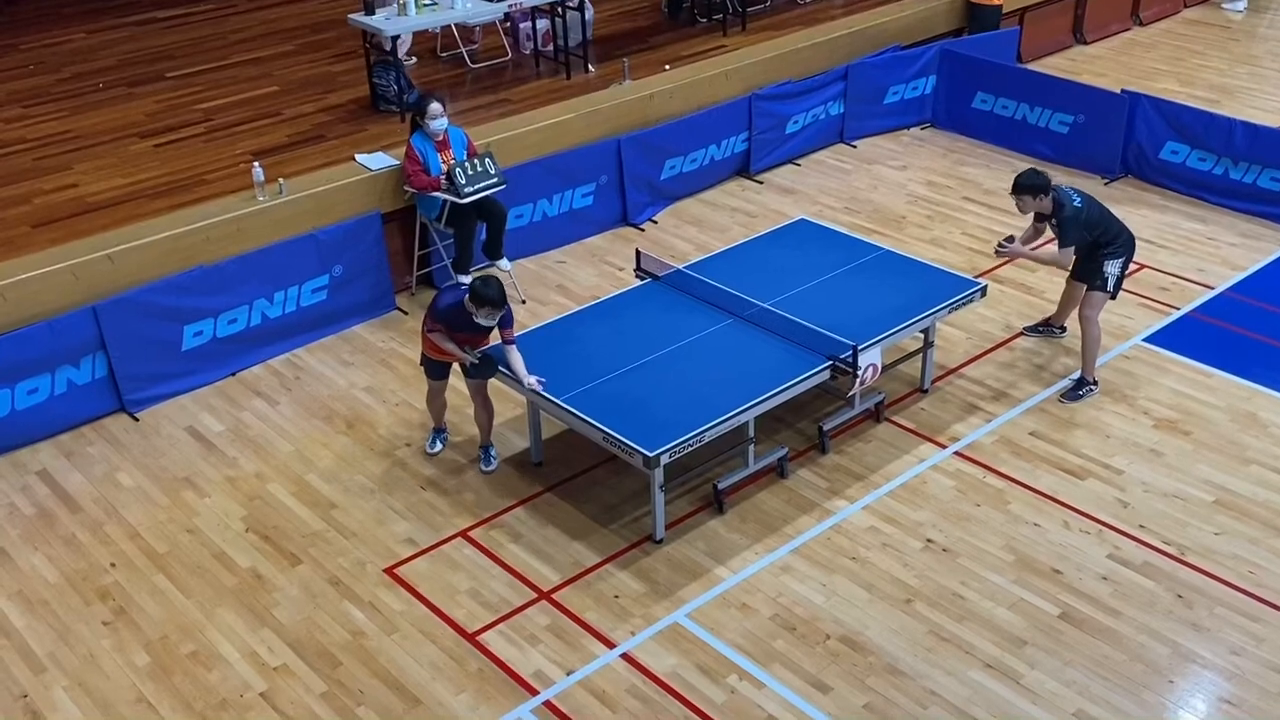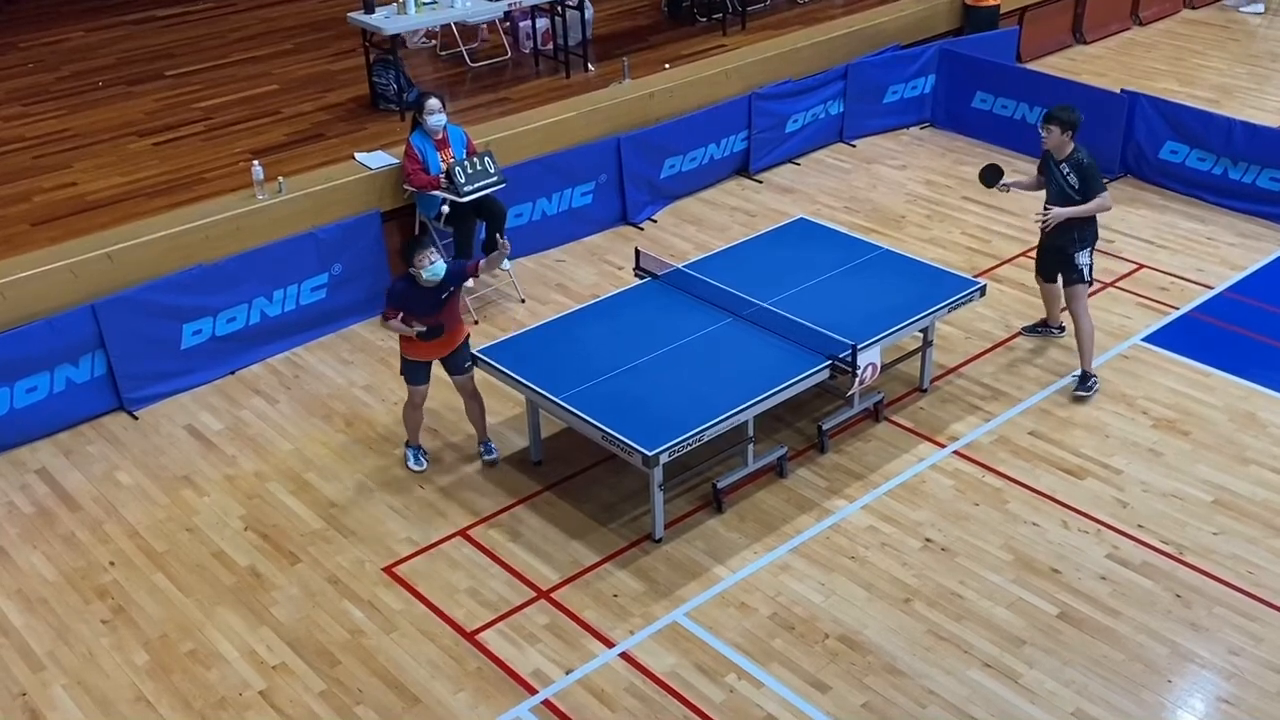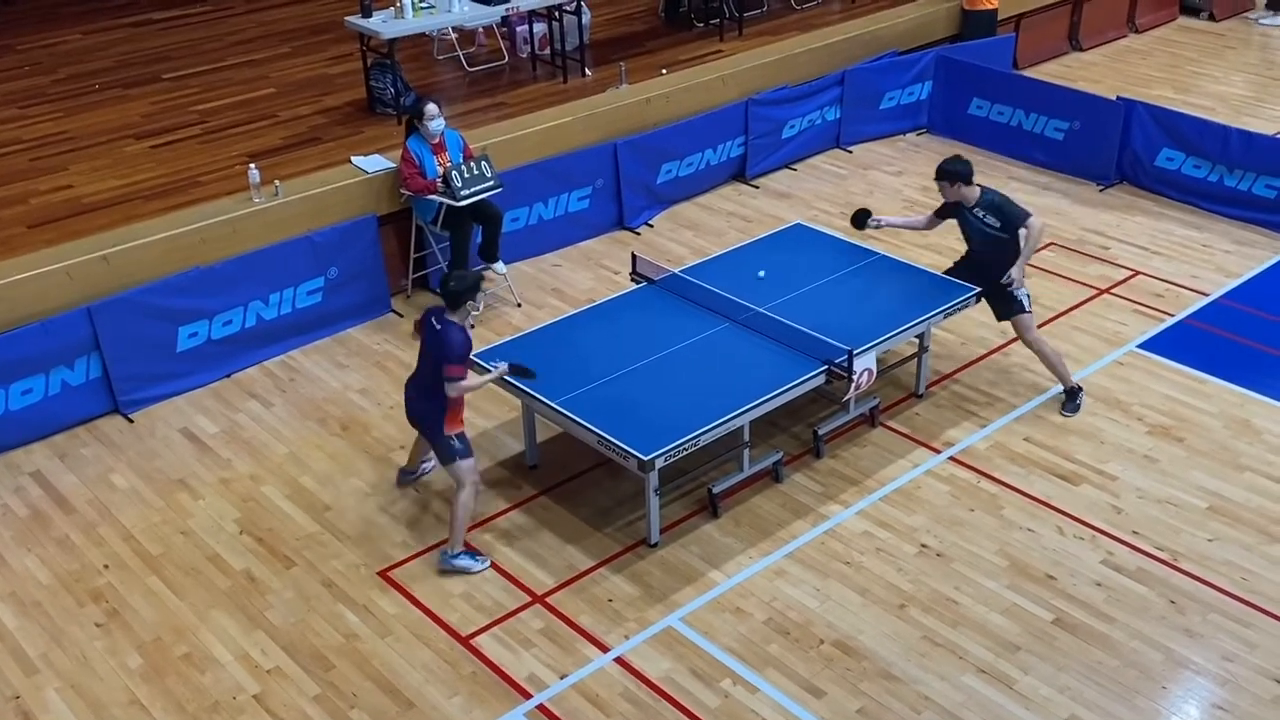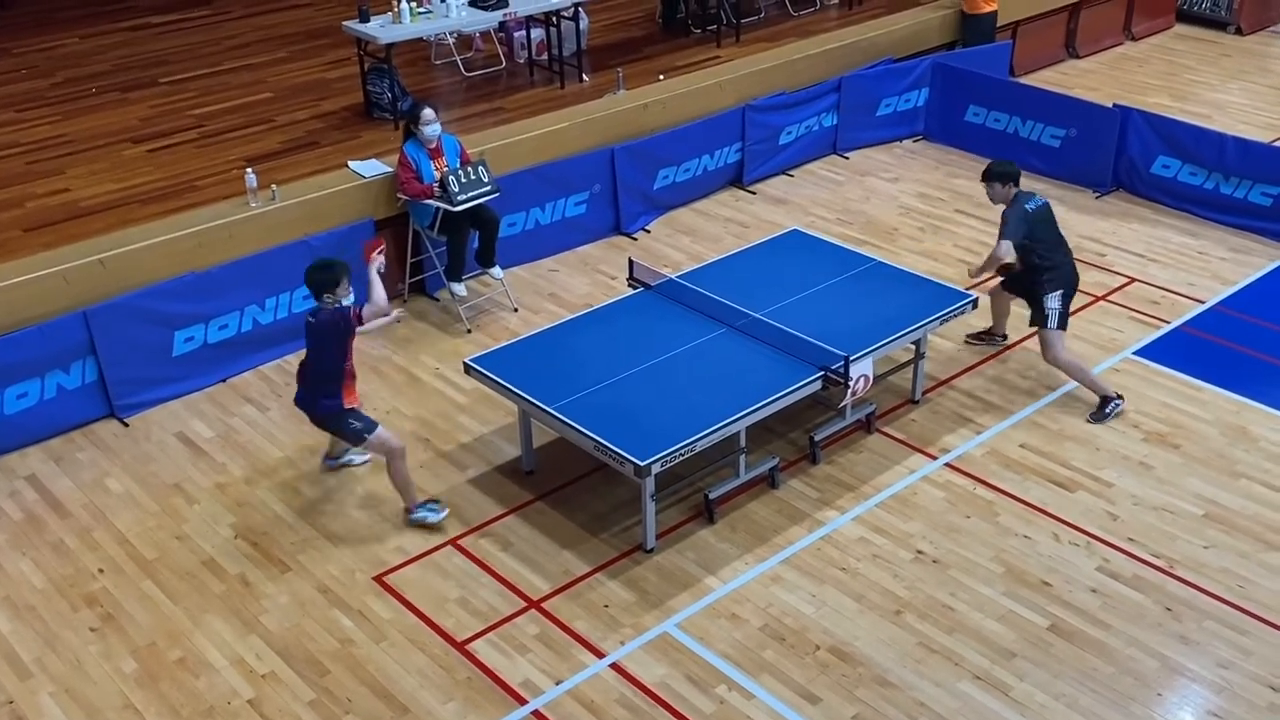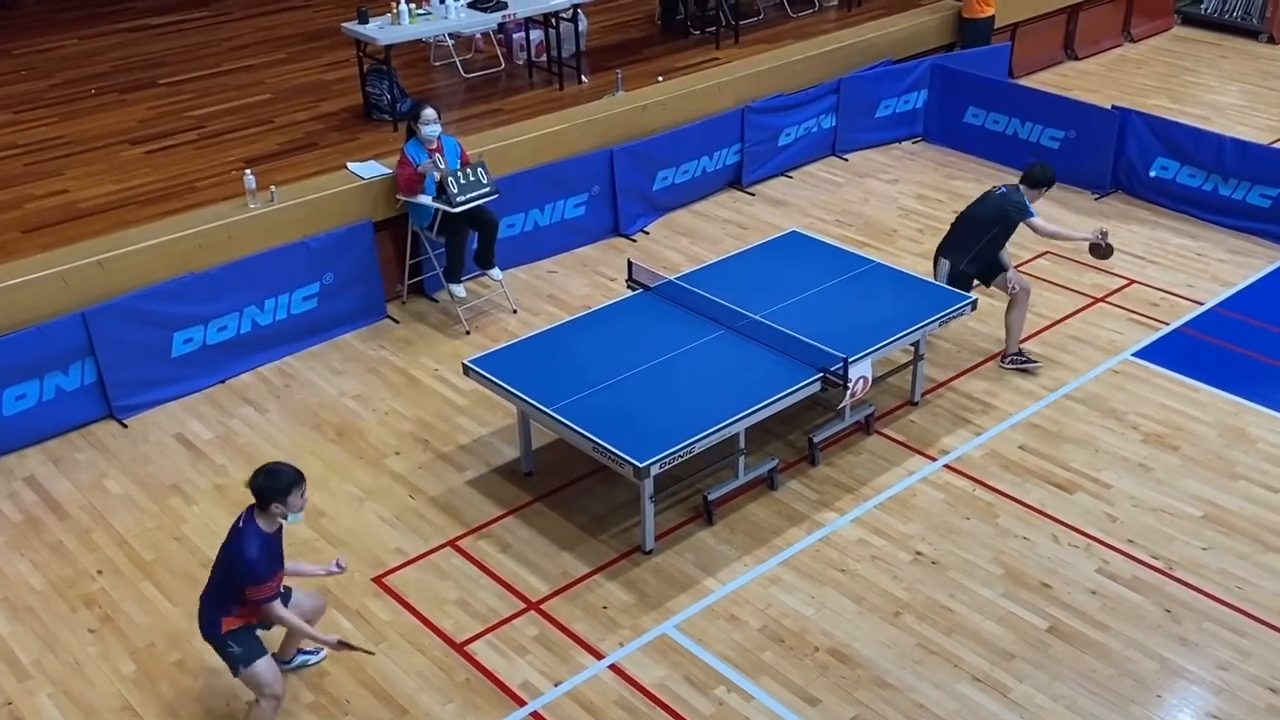
dt=1s
person 1, frame 1
left shoulder: (501, 310)
right shoulder: (444, 305)
left elbow: (510, 348)
right elbow: (432, 332)
left wrist: (524, 376)
right wrist: (461, 354)
left hip: (474, 347)
right hip: (438, 346)
left knee: (480, 395)
right knee: (436, 391)
left ankle: (486, 446)
right ankle: (439, 430)
person 1, frame 2
left shoulder: (453, 270)
right shoulder: (400, 289)
left elbow: (485, 266)
right elbow: (387, 321)
left wrist: (500, 254)
right wrist: (412, 331)
left hip: (454, 339)
right hip: (416, 349)
left knee: (468, 389)
right knee: (416, 400)
left ankle: (484, 441)
right ankle: (413, 446)
person 1, frame 3
left shoulder: (434, 315)
right shoulder: (457, 341)
left elbow: (419, 331)
right elbow: (454, 390)
right wrist: (493, 376)
left hip: (417, 402)
right hip: (439, 415)
right knee: (469, 481)
left ankle: (410, 470)
right ankle: (454, 553)
person 1, frame 4
left shoulder: (317, 317)
right shoulder: (329, 317)
left elbow: (350, 329)
right elbow: (380, 307)
left wrist: (385, 320)
right wrist: (373, 270)
left hip: (312, 399)
right hip: (330, 406)
left knee: (350, 403)
right knee: (395, 448)
left ankle: (335, 455)
right ankle: (415, 508)
person 1, frame 5
left shoulder: (263, 519)
right shoulder: (253, 556)
left elbow: (275, 568)
right elbow: (274, 611)
left wrist: (322, 570)
right wrist: (320, 637)
left hip: (251, 601)
right hip: (226, 622)
left knee: (315, 605)
right knee: (273, 692)
left ankle: (284, 658)
person 2, frame 1
left shoulder: (1069, 213)
right shoulder: (1047, 200)
left elbow: (1064, 260)
right elbow: (1038, 228)
left wrist: (1022, 253)
right wrist: (1017, 243)
left hip: (1114, 249)
right hip: (1091, 244)
left knee: (1088, 313)
right knee: (1073, 285)
left ankle: (1088, 380)
right ankle: (1055, 325)
person 2, frame 2
left shoulder: (1083, 163)
right shoulder: (1049, 155)
left elbow: (1105, 202)
left wrist: (1066, 212)
right wrist: (1013, 183)
left hip: (1077, 241)
right hip: (1052, 234)
left knee: (1077, 305)
right knee: (1045, 280)
left ankle: (1088, 375)
right ankle: (1053, 324)
person 2, frame 3
left shoulder: (997, 203)
right shoulder: (955, 203)
left elbow: (1035, 227)
right elbow: (928, 222)
left wrist: (1020, 266)
right wrist: (887, 222)
left hip: (1006, 276)
right hip: (973, 265)
left knee: (1030, 338)
left ankle: (1072, 389)
person 2, frame 4
left shoulder: (1013, 213)
right shoulder: (1033, 200)
left elbow: (1003, 255)
left wrist: (981, 269)
left hip: (1054, 279)
right hip: (1041, 271)
left knee: (1053, 354)
right knee: (998, 293)
left ankle: (1110, 397)
right ankle: (997, 334)
person 2, frame 5
left shoulder: (1008, 195)
right shoulder: (1015, 201)
left elbow: (996, 237)
right elbow: (1044, 230)
left wrist: (1008, 268)
right wrist: (1087, 237)
left hip: (980, 255)
right hip: (955, 256)
left knee: (1021, 290)
left ankle: (1011, 354)
person 3, frame 1
left shoulder: (457, 134)
right shoulder: (416, 144)
right elbow: (413, 178)
right wrist: (437, 183)
right hip: (437, 199)
left knee: (498, 211)
right knee: (467, 219)
left ankle: (494, 253)
right ankle: (461, 270)
person 3, frame 2
left shoulder: (457, 132)
right shoulder: (415, 142)
right elbow: (412, 177)
right wrist: (436, 181)
right hip: (438, 199)
left knee: (498, 211)
right knee: (467, 219)
left ankle: (493, 253)
person 3, frame 3
left shoulder: (453, 136)
right shoulder: (412, 147)
left elbow: (470, 162)
right elbow: (409, 181)
right wrist: (434, 185)
right hip: (434, 202)
left knee: (494, 214)
right knee: (463, 223)
left ankle: (490, 256)
right ankle: (458, 271)
person 3, frame 4
left shoulder: (451, 141)
right shoulder: (409, 151)
right elbow: (406, 186)
right wrist: (430, 190)
right hip: (431, 208)
left knee: (491, 219)
right knee: (460, 227)
left ankle: (486, 260)
right ankle: (454, 276)
person 3, frame 5
left shoulder: (451, 143)
right shoulder: (410, 151)
right elbow: (404, 185)
right wrist: (421, 171)
right hip: (430, 209)
left knee: (490, 221)
right knee: (459, 228)
left ankle: (485, 262)
right ankle: (452, 278)
